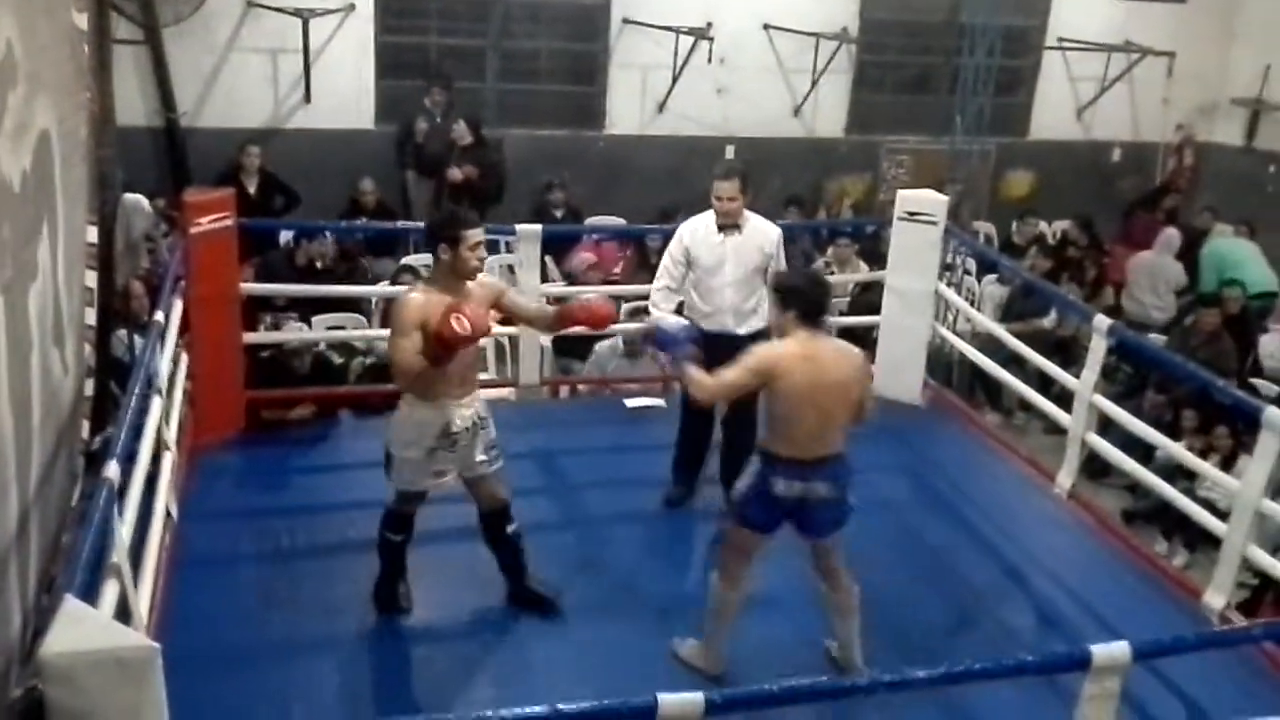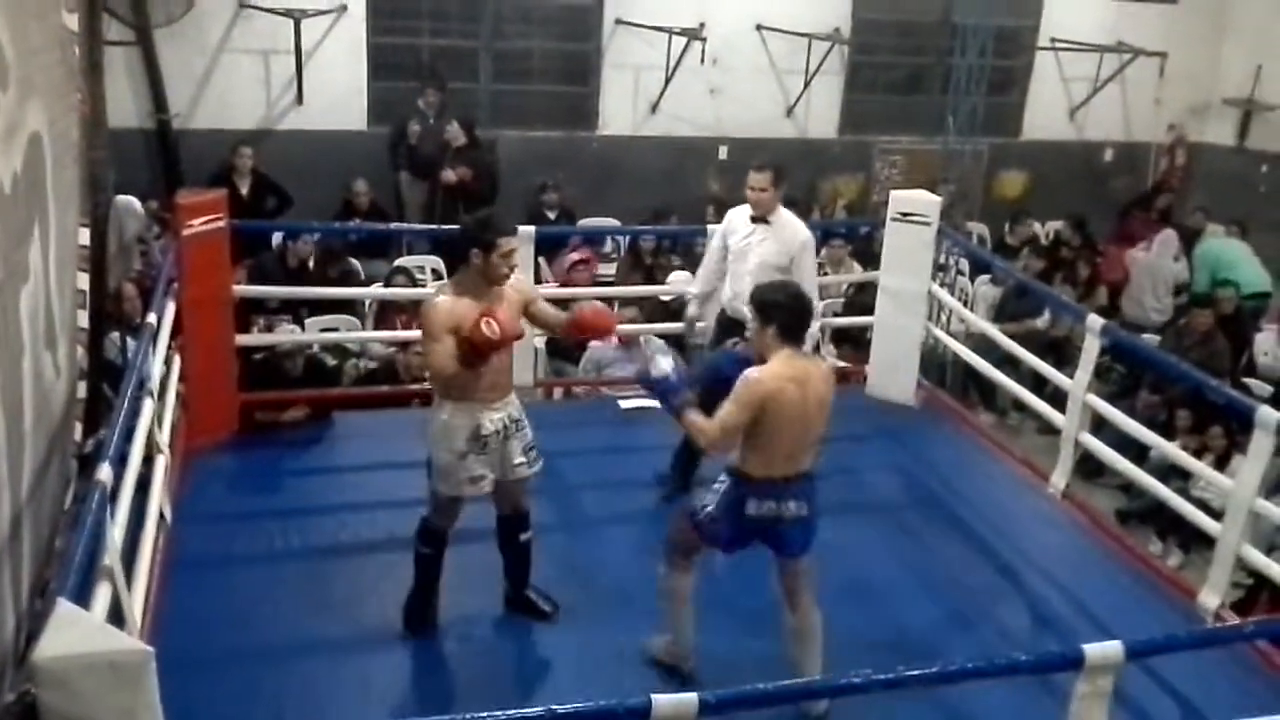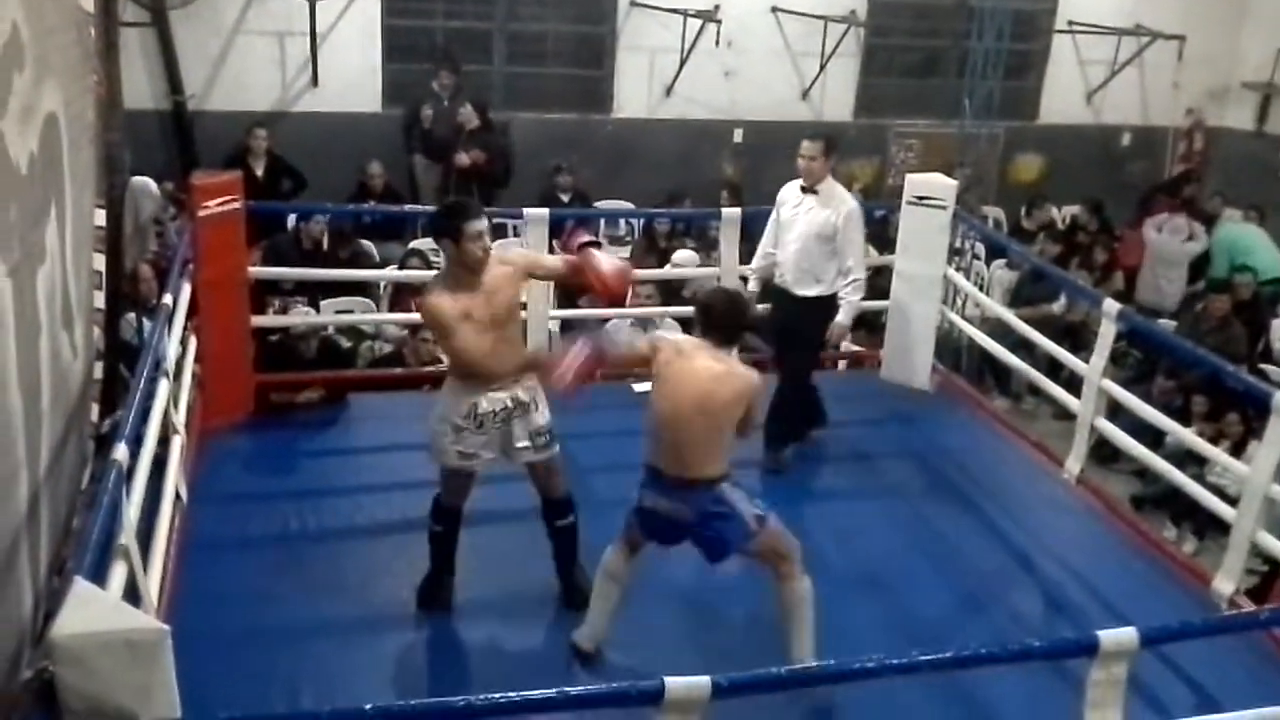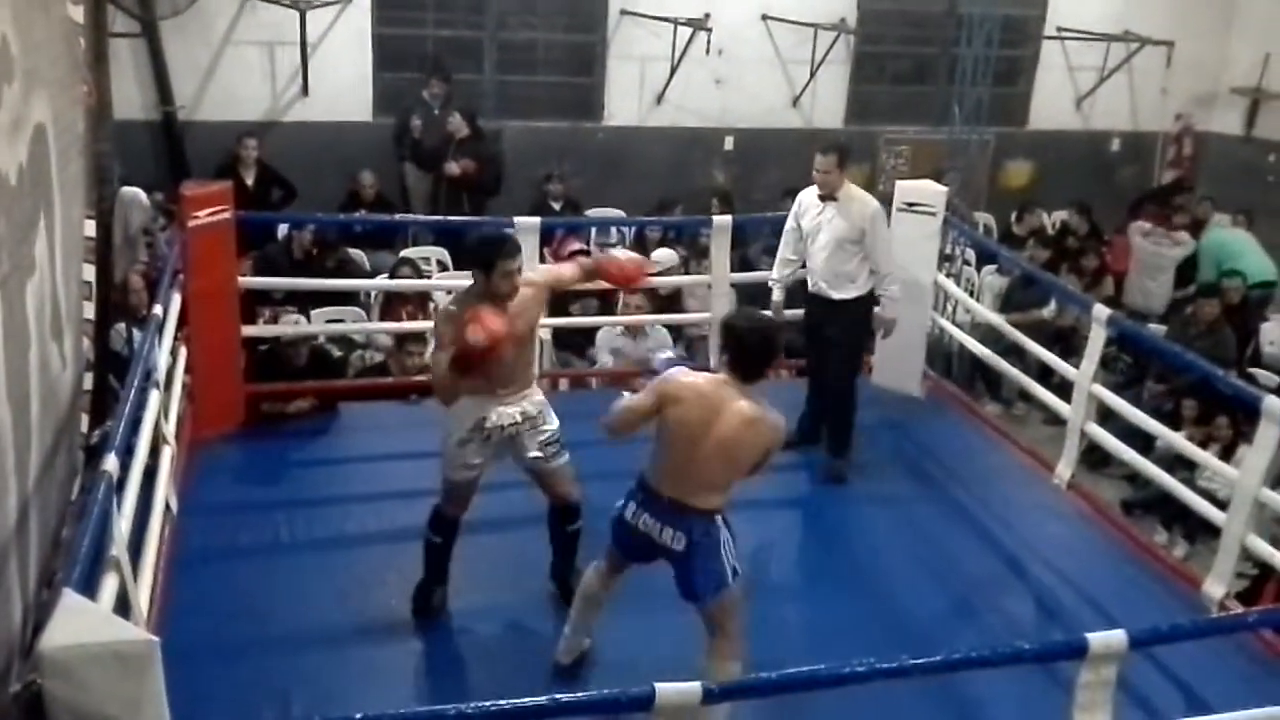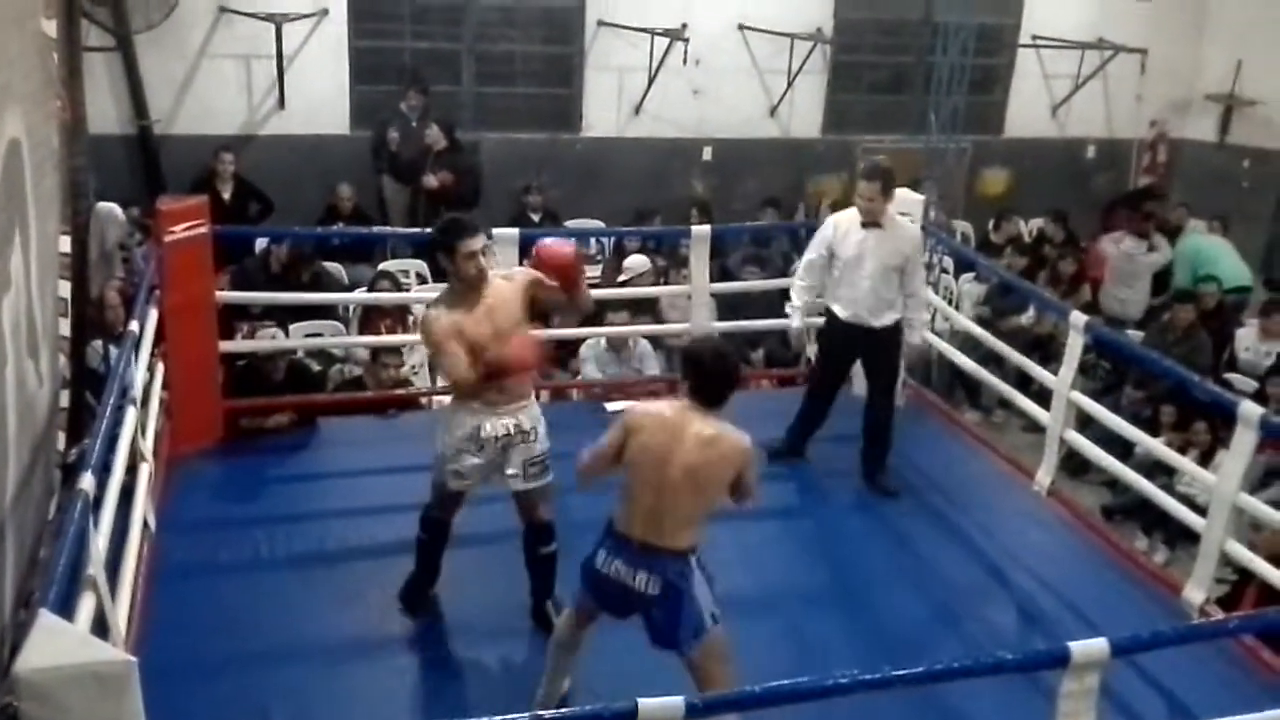
dt=0.4s
person 1, frame 1
left shoulder: (486, 288)
right shoulder: (411, 305)
left elbow: (538, 317)
right elbow: (402, 376)
left wrist: (572, 313)
right wrist: (441, 350)
left hip: (471, 410)
right hip: (425, 416)
left knee: (495, 503)
right knee: (406, 505)
left ankle: (519, 584)
right ankle: (390, 579)
person 1, frame 2
left shoulder: (517, 291)
right shoulder: (441, 309)
left elbow: (559, 325)
right elbow: (442, 377)
left wrist: (582, 321)
right wrist: (477, 351)
left hip: (508, 412)
right hip: (461, 420)
left knee: (516, 509)
right knee: (443, 516)
left ankle: (519, 588)
right ankle: (423, 594)
person 1, frame 3
left shoulder: (511, 264)
right shoulder: (437, 300)
left elbow: (567, 268)
right elbow: (483, 364)
left wrist: (590, 263)
right wrist: (546, 362)
left hip: (519, 394)
right hip: (467, 399)
left knee: (555, 489)
right knee: (452, 497)
left ankle: (570, 568)
right ankle: (440, 574)
person 1, frame 4
left shoulder: (534, 286)
right shoulder: (454, 317)
left elbow: (583, 268)
right elbow: (444, 391)
left wrist: (608, 265)
right wrist: (470, 358)
left hip: (528, 404)
right hip: (477, 412)
left knee: (567, 497)
right knee: (453, 505)
left ankle: (564, 572)
right ankle: (433, 583)
person 1, frame 5
left shoulder: (519, 282)
right shoulder: (438, 319)
left elbow: (578, 304)
right elbow: (464, 382)
left wrist: (570, 275)
right wrist: (498, 366)
left hip: (522, 415)
right hip: (470, 420)
left knee: (538, 516)
right knee: (441, 507)
left ankle: (545, 600)
right ankle: (423, 581)
person 2, frame 1
left shoulder: (773, 356)
right shoulder: (855, 358)
left elbow: (706, 393)
right elbow: (861, 416)
left wrist: (679, 350)
left hip: (776, 476)
right hip: (830, 475)
left knee: (730, 566)
right knee: (832, 566)
left ankle: (708, 652)
right ankle: (851, 655)
person 2, frame 2
left shoulder: (756, 381)
right shoulder: (824, 372)
left elbow: (710, 439)
left wrist: (674, 396)
left hip: (745, 495)
right hip: (797, 495)
left knee: (677, 552)
right knee: (798, 594)
left ankle: (679, 650)
person 2, frame 3
left shoulder: (666, 346)
right shoulder: (749, 382)
left elbow: (612, 354)
left wrist: (591, 348)
left hip: (656, 489)
right hip: (712, 501)
left knee: (625, 548)
right knee: (790, 563)
left ankle: (588, 638)
right ankle: (803, 667)
person 2, frame 4
left shoulder: (679, 383)
right shoulder: (772, 426)
left elbow: (614, 425)
left wrist: (656, 380)
left hip: (645, 507)
right hip: (701, 530)
left knee: (609, 564)
right knee: (725, 634)
left ankle: (569, 651)
person 2, frame 5
left shoulder: (641, 416)
right shoulder: (738, 447)
left elbow: (586, 469)
right elbow: (745, 497)
left hip: (614, 555)
right hip: (672, 573)
left knee: (580, 614)
right knee: (716, 683)
left ankle: (547, 699)
person 3, frame 1
left shoulder: (768, 234)
right shoulder: (690, 231)
right elbow: (667, 285)
left hip: (750, 340)
right hip: (703, 336)
left knee: (740, 422)
right knee: (696, 411)
left ankle: (736, 490)
right ankle: (684, 477)
person 3, frame 2
left shoulder: (798, 235)
right shoulder: (733, 219)
left elbow: (807, 293)
right elbow: (711, 265)
left wrist: (802, 340)
right wrist: (693, 303)
right hip: (729, 322)
right knee: (708, 400)
right ankle: (681, 473)
person 3, frame 3
left shoulder: (845, 207)
right shoulder: (787, 193)
left elbow: (854, 268)
right elbow: (770, 242)
left wrist: (844, 316)
right wrist: (754, 280)
left hip: (816, 303)
right hip: (783, 294)
left knee: (793, 372)
right knee: (789, 366)
left ankle: (776, 442)
right ankle: (809, 419)
person 3, frame 4
left shoulder: (867, 209)
right shoulder: (805, 200)
left elbow: (882, 263)
right elbow: (790, 249)
left wrist: (887, 307)
right wrist: (778, 289)
left hip: (852, 304)
right hip: (816, 299)
left knee: (843, 377)
right knee: (818, 370)
left ankle: (839, 451)
right ankle: (810, 429)
person 3, frame 5
left shoulder: (909, 236)
right shoulder: (836, 224)
left elbow: (915, 290)
right elbow: (810, 272)
left wrist: (915, 335)
right wrist: (797, 316)
left hip: (884, 332)
right hip: (840, 324)
left knee: (881, 402)
right knee: (821, 387)
left ankle: (875, 468)
right ankle: (793, 443)
